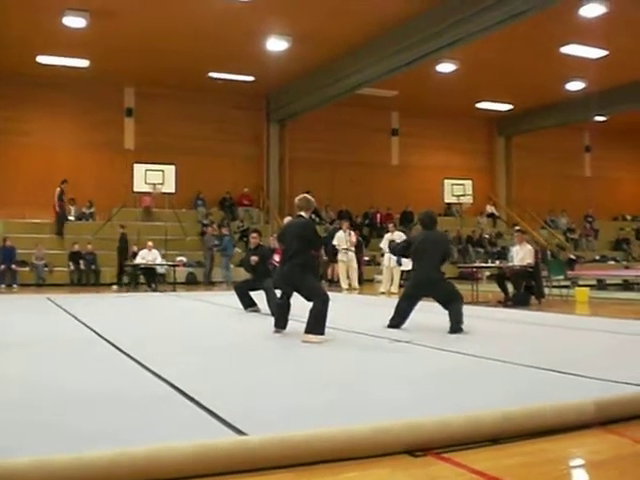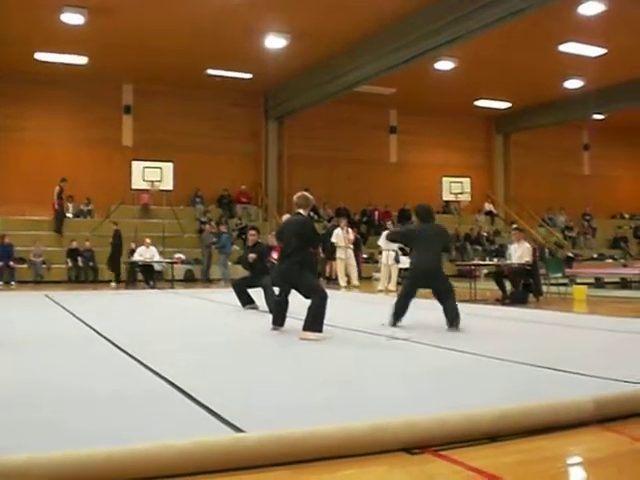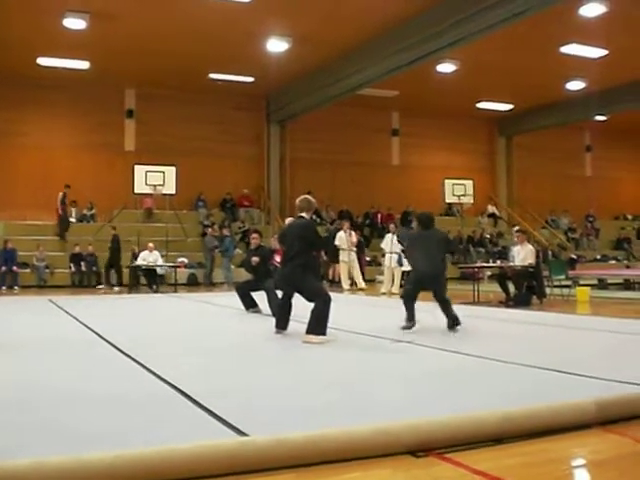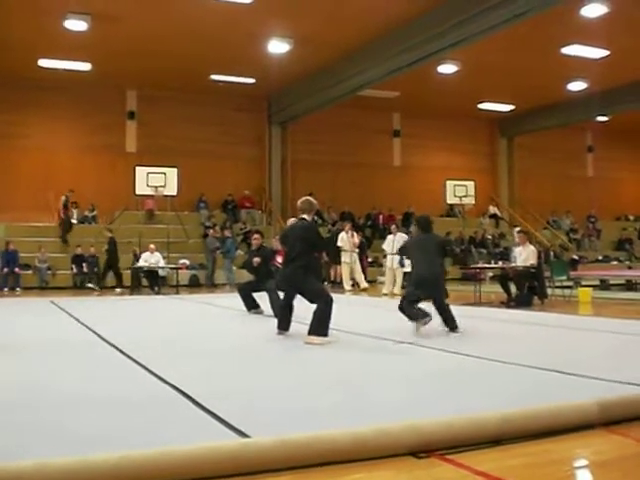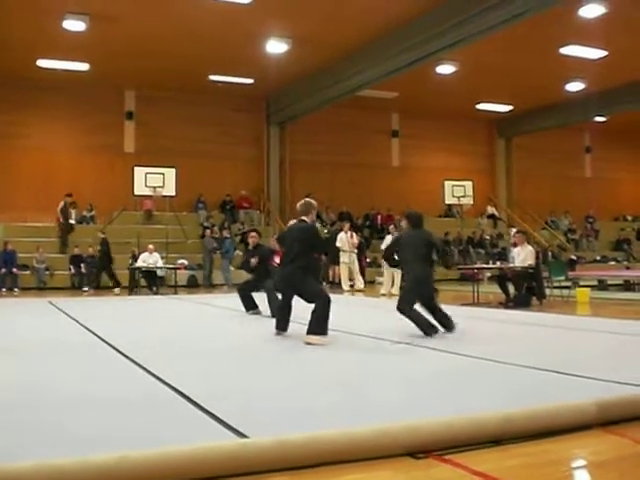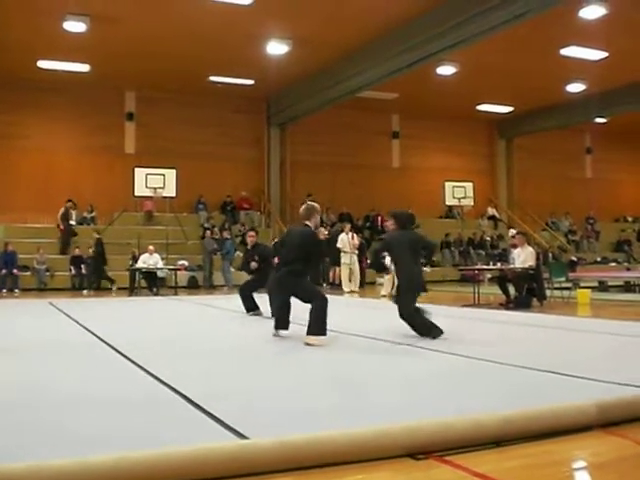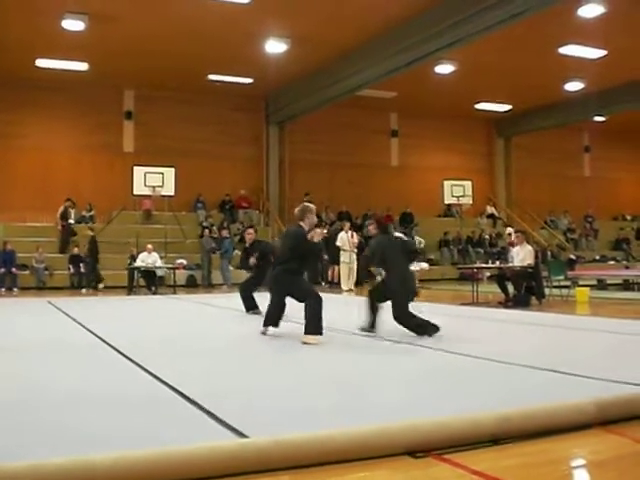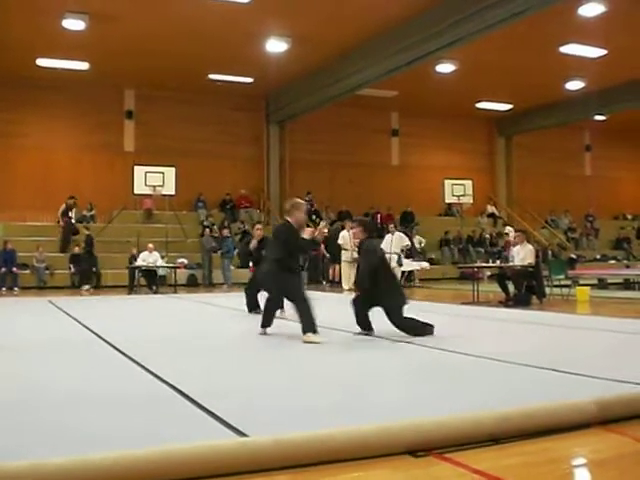
dt=0.1s
person 1, frame 1
left shoulder: (289, 224)
right shoulder: (307, 224)
left elbow: (281, 239)
right elbow: (317, 246)
left hip: (285, 269)
right hip: (299, 270)
left knee: (285, 296)
right knee: (321, 297)
left ankle: (279, 325)
right ankle: (312, 333)
person 1, frame 2
left shoulder: (287, 222)
right shoulder: (306, 221)
left elbow: (279, 237)
right elbow: (316, 243)
left hip: (284, 267)
right hip: (297, 268)
left knee: (283, 293)
right knee: (320, 295)
left ankle: (277, 323)
right ankle: (310, 330)
person 1, frame 3
left shoulder: (290, 225)
right shoulder: (308, 225)
left elbow: (282, 240)
right elbow: (319, 246)
left hip: (287, 270)
right hip: (300, 271)
left knee: (286, 296)
right knee: (323, 298)
left ankle: (280, 326)
right ankle: (313, 333)
person 1, frame 4
left shoulder: (292, 227)
right shoulder: (310, 226)
left elbow: (283, 241)
right elbow: (321, 248)
left hip: (288, 272)
right hip: (301, 273)
left knee: (288, 298)
right knee: (325, 299)
left ankle: (282, 327)
right ankle: (315, 334)
person 1, frame 5
left shoulder: (291, 228)
right shoulder: (310, 228)
left elbow: (280, 241)
right elbow: (321, 249)
right wrist: (319, 234)
left hip: (285, 272)
right hip: (299, 274)
left knee: (286, 298)
right knee: (323, 299)
left ankle: (280, 327)
right ankle: (314, 334)
person 1, frame 6
left shoulder: (293, 230)
right shoulder: (309, 234)
left elbow: (280, 245)
right elbow: (320, 255)
right wrist: (320, 239)
left hip: (282, 275)
right hip: (294, 277)
left knee: (283, 300)
right knee: (320, 299)
left ankle: (277, 328)
right ankle: (313, 335)
person 1, frame 7
left shoulder: (291, 231)
right shoulder: (300, 235)
right elbow: (315, 255)
left wrist: (310, 240)
right wrist: (316, 241)
left hip: (278, 273)
right hip: (289, 275)
left knee: (278, 298)
right knee: (314, 299)
left ankle: (267, 325)
right ankle: (310, 334)
person 1, frame 8
left shoulder: (291, 228)
right shoulder: (283, 229)
left elbow: (299, 248)
right elbow: (299, 249)
left wrist: (313, 238)
right wrist: (305, 238)
left hip: (273, 272)
right hip: (278, 273)
left knee: (274, 298)
right knee: (300, 300)
left ankle: (265, 327)
right ankle: (309, 333)
person 2, frame 1
left shoulder: (414, 238)
right shoulder: (443, 238)
left elbow: (397, 249)
right elbow: (446, 256)
left wrist: (391, 243)
left hip: (418, 278)
right hip: (435, 278)
left knee: (406, 300)
right knee: (455, 300)
left ankle: (394, 323)
right ankle: (456, 326)
person 2, frame 2
left shoulder: (411, 229)
right shoulder: (440, 229)
left elbow: (391, 236)
right elbow: (447, 248)
left hip: (417, 268)
right hip: (435, 269)
left knee: (405, 294)
right knee: (447, 295)
left ankle: (395, 319)
right ankle: (453, 322)
person 2, frame 3
left shoulder: (412, 236)
right shoulder: (441, 235)
right elbow: (453, 250)
left hip: (418, 273)
right hip: (437, 273)
left knee: (407, 297)
right knee: (441, 298)
left ankle: (410, 319)
right ankle: (453, 322)
person 2, frame 4
left shoulder: (411, 240)
right shoulder: (437, 239)
left elbow: (401, 251)
left hip: (418, 278)
right hip: (436, 277)
left knee: (405, 305)
right knee: (440, 303)
left ankle: (422, 317)
right ankle: (452, 326)
person 2, frame 5
left shoulder: (400, 237)
right shoulder: (426, 235)
left elbow: (386, 255)
right elbow: (439, 249)
left wrist: (397, 264)
left hip: (412, 277)
right hip: (426, 276)
left knee: (404, 306)
right knee: (430, 303)
left ankle: (430, 329)
right ankle: (448, 325)
person 2, frame 6
left shoulder: (389, 238)
right shoulder: (413, 235)
left elbow: (376, 253)
right elbow: (431, 247)
left hip: (407, 278)
right hip: (415, 275)
left knee: (406, 312)
left ankle: (433, 331)
right ankle: (421, 316)
person 2, frame 7
left shoulder: (376, 242)
right shoulder: (396, 239)
left elbow: (366, 260)
right elbow: (413, 251)
left hip: (399, 281)
right hip: (400, 279)
left knee: (400, 314)
right knee: (373, 294)
left ankle: (430, 329)
right ankle: (371, 325)
person 2, frame 8
left shoulder: (369, 246)
right shoulder: (368, 245)
left elbow: (366, 268)
left hip: (388, 289)
right hip: (379, 287)
left knee: (397, 319)
right knee: (358, 303)
left ankle: (425, 328)
right ankle: (367, 328)
